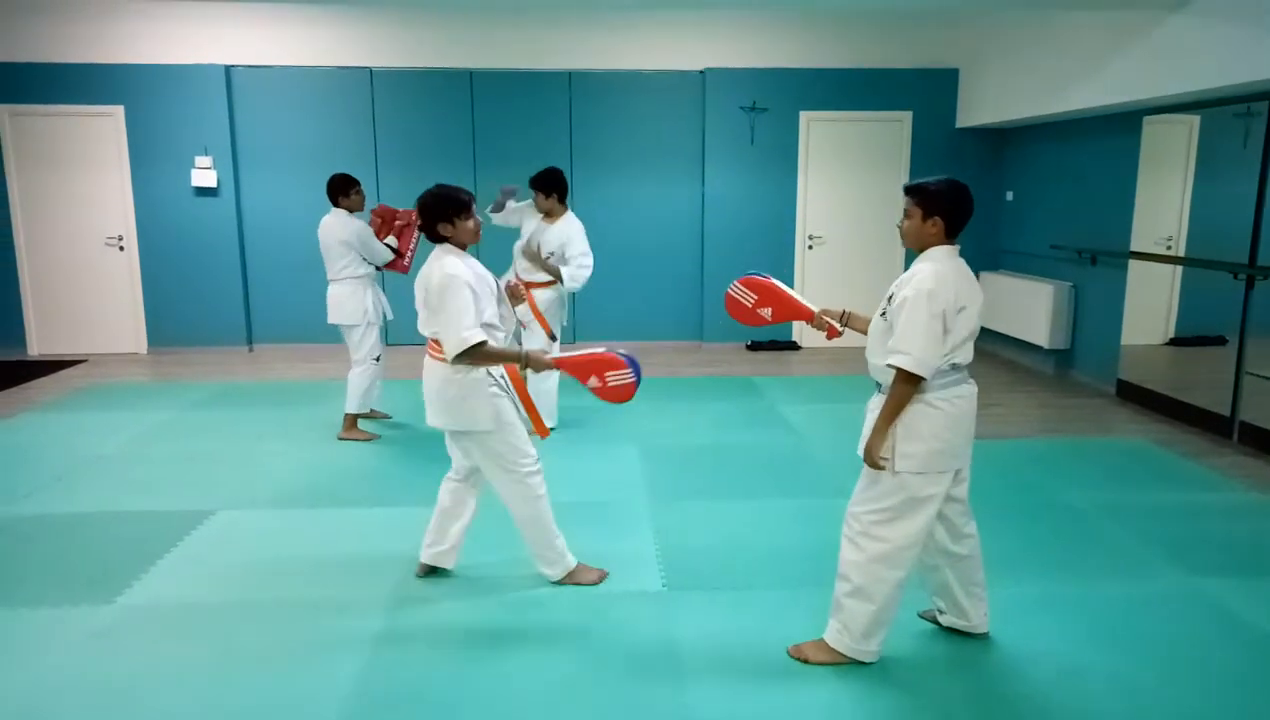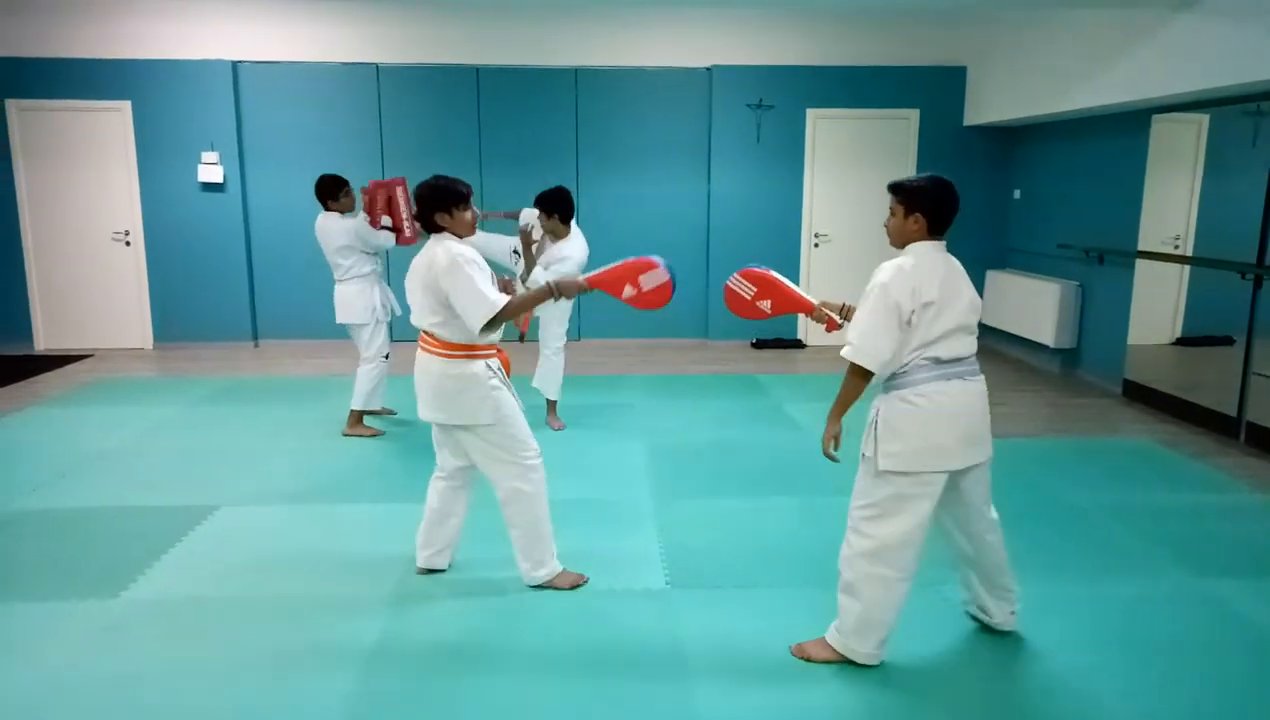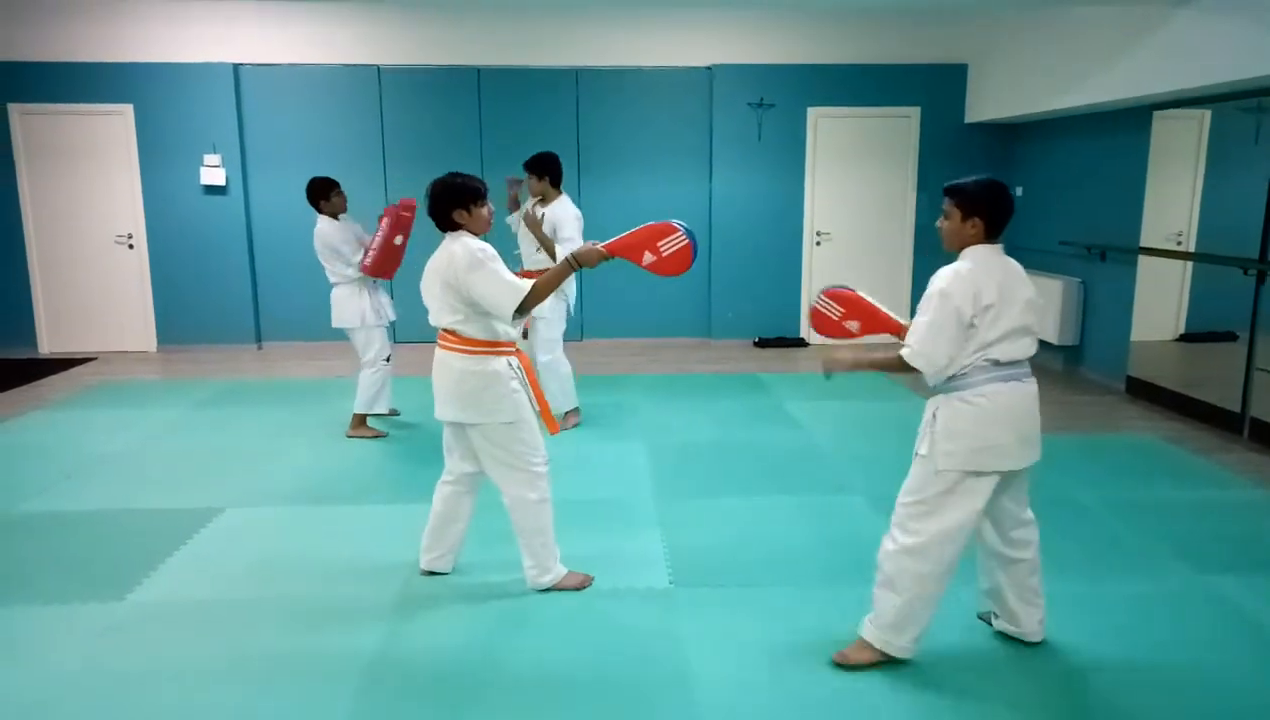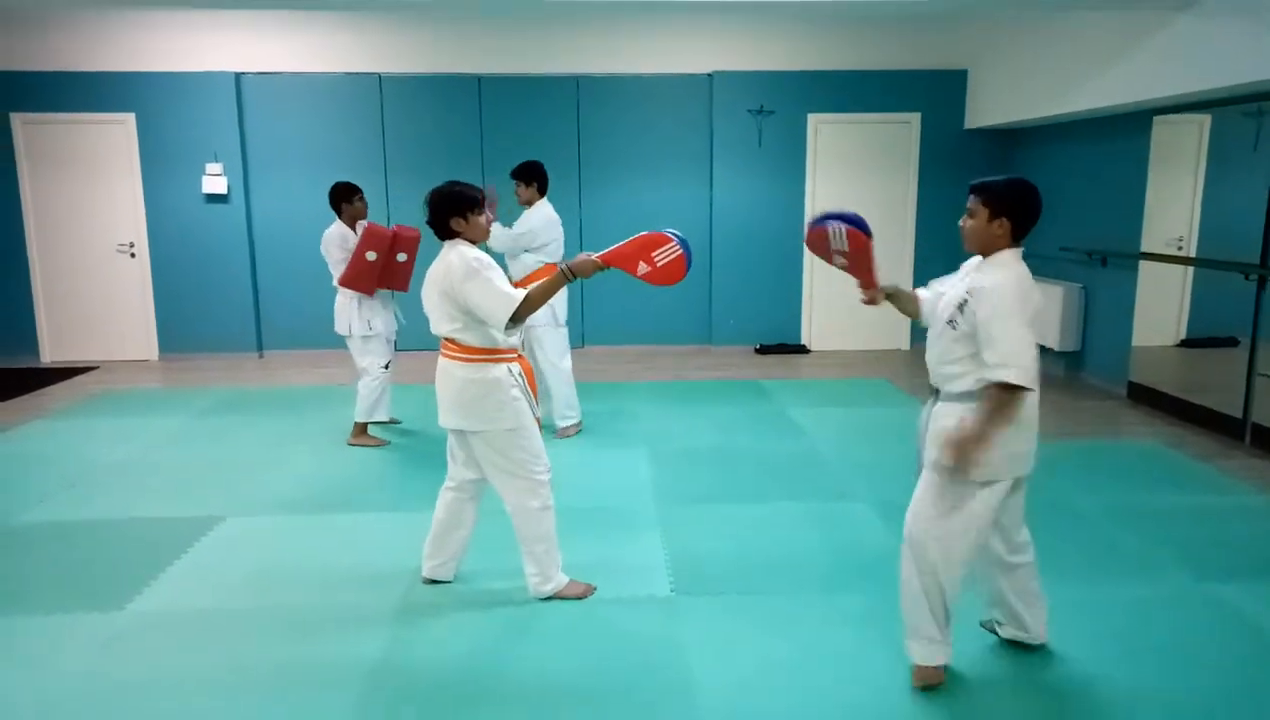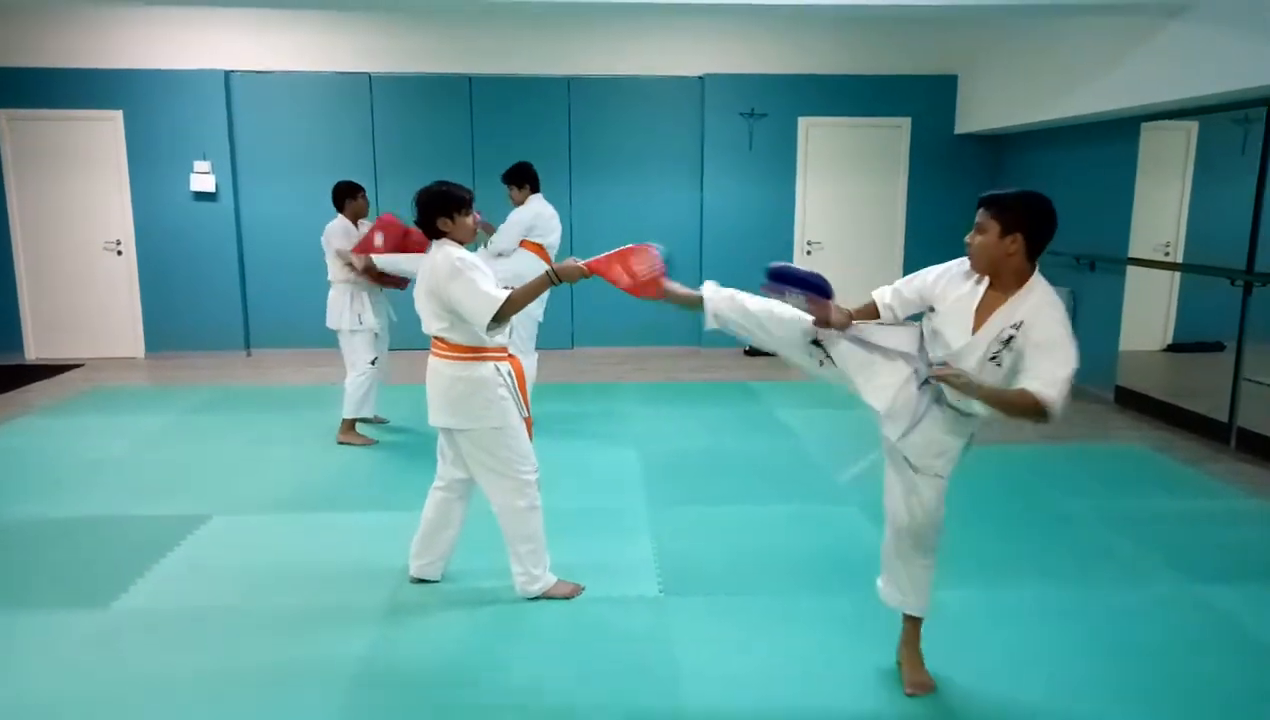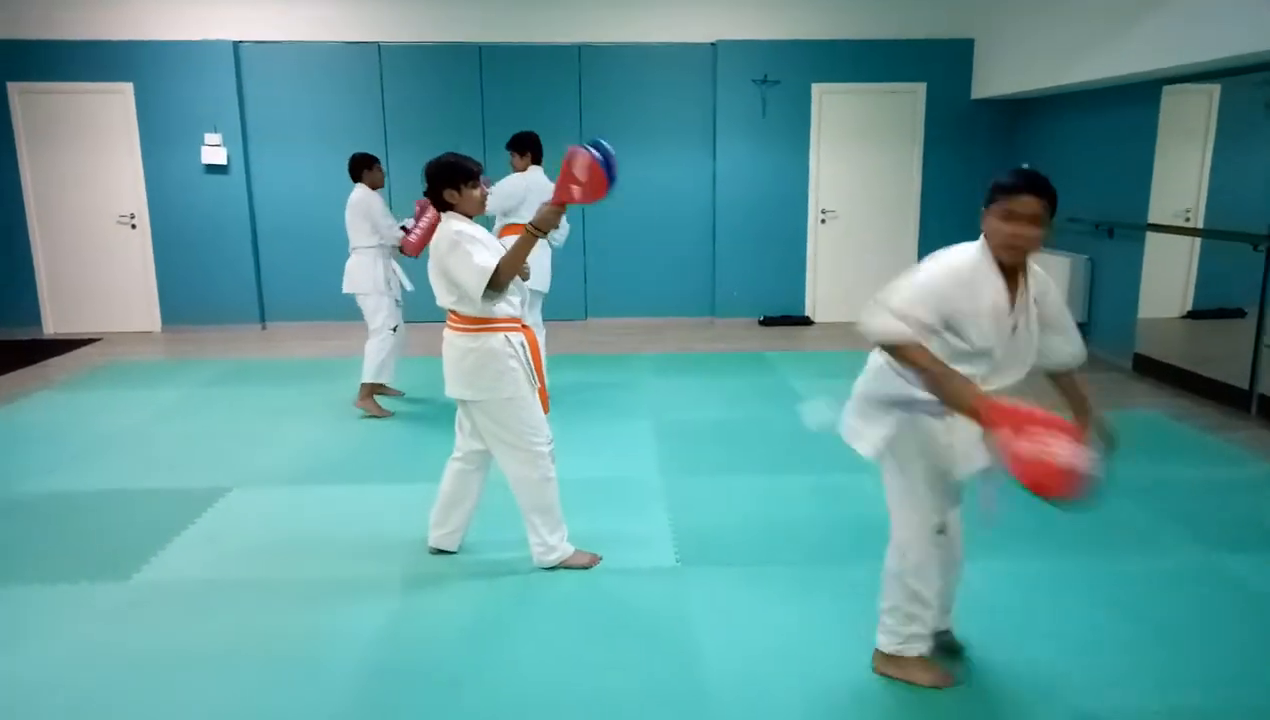
dt=0.4s
person 1, frame 1
left shoulder: (924, 279)
right shoulder: (959, 274)
left elbow: (910, 366)
left wrist: (878, 431)
right wrist: (844, 319)
left hip: (922, 418)
right hip: (951, 411)
left knee: (876, 528)
right knee: (950, 519)
left ankle: (850, 640)
right ankle: (965, 613)
person 1, frame 2
left shoulder: (896, 274)
right shoulder: (955, 272)
left elbow: (867, 357)
left wrist: (835, 417)
right wrist: (845, 311)
left hip: (916, 413)
right hip: (966, 403)
left knee: (878, 529)
right knee: (974, 514)
left ankle: (853, 640)
right ankle: (998, 608)
person 1, frame 3
left shoulder: (955, 279)
right shoulder: (1016, 276)
left elbow: (920, 359)
left wrist: (854, 361)
right wrist: (921, 329)
left hip: (968, 415)
right hip: (1016, 406)
left knee: (920, 525)
right knee: (1010, 520)
left ankle: (884, 637)
right ankle: (1022, 619)
person 1, frame 4
left shoulder: (1002, 288)
right shoulder: (979, 270)
left elbow: (1014, 373)
right elbow: (930, 306)
left wrist: (976, 434)
right wrist: (885, 293)
left hip: (990, 426)
right hip: (987, 424)
left knee: (930, 534)
right knee: (1002, 530)
left ankle: (929, 652)
right ankle: (1024, 624)
person 1, frame 5
left shoulder: (1047, 321)
right shoulder: (960, 274)
left elbow: (1041, 404)
right elbow: (894, 297)
left wrist: (973, 385)
right wrist: (845, 314)
left hip: (941, 425)
right hip: (897, 368)
left knee: (915, 527)
right knee: (808, 334)
left ankle: (910, 645)
right ankle: (687, 297)
person 1, frame 6
left shoulder: (1043, 292)
right shoulder: (955, 271)
left elbow: (1061, 357)
right elbow: (885, 326)
left wrist: (1085, 415)
right wrist: (946, 379)
left hip: (955, 419)
right hip: (906, 408)
left knee: (944, 523)
right knee: (920, 527)
left ankle: (934, 622)
right ankle: (897, 649)
person 2, frame 1
left shoulder: (445, 263)
right shoulder: (452, 272)
right elbow: (463, 346)
left wrist: (505, 300)
right wrist: (523, 357)
left hip: (455, 382)
right hip: (471, 384)
left knee: (466, 471)
right knee: (520, 471)
left ankle: (434, 555)
right ankle: (560, 565)
person 2, frame 2
left shoulder: (427, 258)
right shoulder: (455, 257)
right elbow: (491, 318)
left wrist: (497, 290)
right wrist: (552, 289)
left hip: (439, 370)
right hip: (468, 376)
left knee: (453, 467)
right knee: (522, 467)
left ankle: (431, 555)
right ankle: (541, 567)
person 2, frame 3
left shoulder: (442, 257)
right shoulder: (473, 253)
right elbow: (521, 302)
right wrist: (574, 260)
left hip: (457, 368)
right hip: (486, 374)
left knee: (461, 470)
right knee: (527, 472)
left ankle: (435, 556)
right ankle: (545, 571)
person 2, frame 4
left shoulder: (443, 264)
right shoulder: (469, 262)
right elbow: (514, 312)
right wrist: (568, 272)
left hip: (461, 376)
right hip: (487, 382)
left knee: (464, 477)
right knee: (530, 479)
left ankle: (436, 565)
right ankle: (548, 579)
person 2, frame 5
left shoulder: (436, 259)
right shoulder: (456, 261)
right elbow: (495, 313)
right wrist: (552, 276)
left hip: (451, 373)
right hip: (476, 378)
left knee: (455, 477)
right knee: (517, 478)
left ankle: (425, 564)
right ankle: (535, 578)
person 2, frame 6
left shoulder: (461, 231)
right shoulder: (456, 235)
right elbow: (492, 285)
left wrist: (516, 270)
right wrist: (536, 229)
left hip: (477, 348)
right hip: (488, 352)
left knee: (473, 448)
right knee: (531, 448)
left ankle: (443, 534)
right ankle: (553, 548)
person 3, frame 1
left shoulder: (327, 223)
right shoulder: (354, 227)
right elbow: (382, 257)
left wrist: (377, 235)
right wrist: (394, 235)
left hip: (344, 293)
right hip: (357, 296)
left knee: (369, 355)
right knee: (367, 359)
left ankle: (364, 408)
right ankle: (349, 426)
person 3, frame 2
left shoulder: (323, 222)
right shoulder: (351, 227)
right elbow: (385, 241)
left wrist: (368, 215)
right wrist: (387, 219)
left hip: (351, 292)
right hip: (364, 294)
left knee: (373, 353)
right knee: (376, 357)
left ankle: (369, 404)
right ankle: (354, 422)
person 3, frame 3
left shoulder: (341, 222)
right shoulder: (329, 232)
left elbow: (365, 243)
right elbow: (363, 261)
left hip: (361, 297)
right hip: (357, 300)
left knee: (376, 356)
right knee: (378, 360)
left ankle: (374, 406)
right ankle: (357, 424)
person 3, frame 4
left shoulder: (367, 228)
right shoulder: (333, 236)
left hip: (376, 303)
right hip: (357, 309)
left knee: (381, 363)
right knee: (376, 369)
left ankle: (375, 414)
right ankle: (359, 432)
person 3, frame 5
left shoulder: (365, 227)
right shoulder: (335, 229)
right elbow: (352, 267)
left hip: (369, 300)
right hip: (350, 303)
left knee: (375, 359)
right knee: (363, 364)
left ankle: (362, 411)
right ankle: (346, 429)
person 3, frame 6
left shoulder: (359, 197)
right shoulder: (369, 197)
right elbow: (391, 234)
left wrist: (406, 226)
right wrist: (415, 223)
left hip: (372, 267)
right hip: (372, 269)
left knee: (391, 328)
right knee: (384, 330)
left ankle: (378, 382)
right ankle: (365, 395)
person 4, frame 1
left shoulder: (572, 232)
right shoulder: (535, 210)
left elbow: (579, 276)
right elbow: (499, 215)
left wrist: (541, 264)
right wrist: (503, 198)
left hip: (543, 298)
left ankle: (545, 418)
person 4, frame 2
left shoulder: (574, 254)
right shoulder: (549, 225)
left elbow: (539, 285)
right elbow: (527, 216)
left wrist: (526, 248)
right wrist: (499, 214)
right hip: (532, 261)
left knee: (552, 345)
left ankle: (551, 410)
person 4, frame 3
left shoulder: (567, 214)
right shoulder: (537, 204)
left elbow: (569, 258)
right elbow: (516, 224)
left wrist: (538, 231)
right wrist: (513, 197)
left hip: (551, 289)
right hip: (528, 282)
left knee: (548, 352)
right knee: (525, 342)
left ankle: (569, 408)
person 4, frame 4
left shoulder: (537, 217)
right shoulder: (543, 214)
left elbow: (502, 242)
left knee: (551, 356)
right knee: (529, 354)
left ankle: (569, 419)
person 4, frame 5
left shoulder: (527, 210)
right shoulder: (551, 214)
left elbow: (503, 245)
left wrist: (488, 238)
right wrist: (492, 231)
left hip: (522, 268)
right hip: (538, 278)
right knee: (522, 350)
person 4, frame 6
left shoulder: (519, 181)
right shoulder: (552, 190)
left elbow: (487, 203)
right elbow: (560, 235)
right hip: (539, 255)
right knee: (530, 321)
